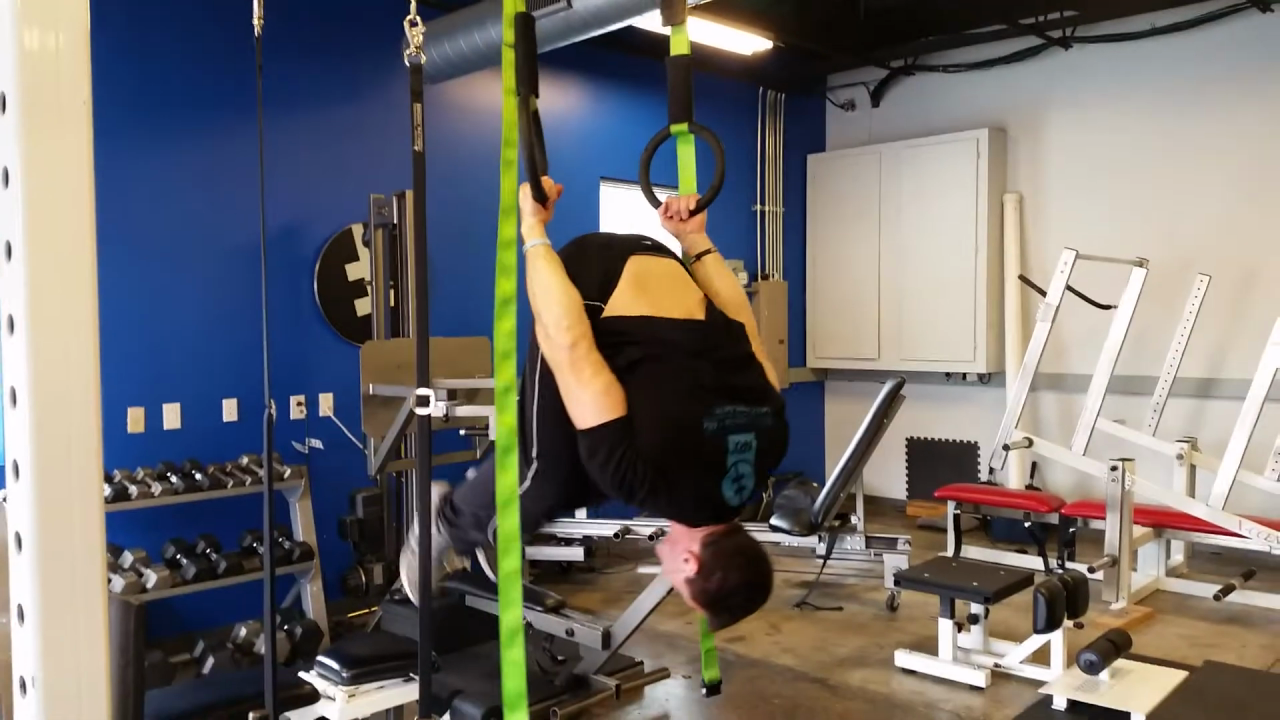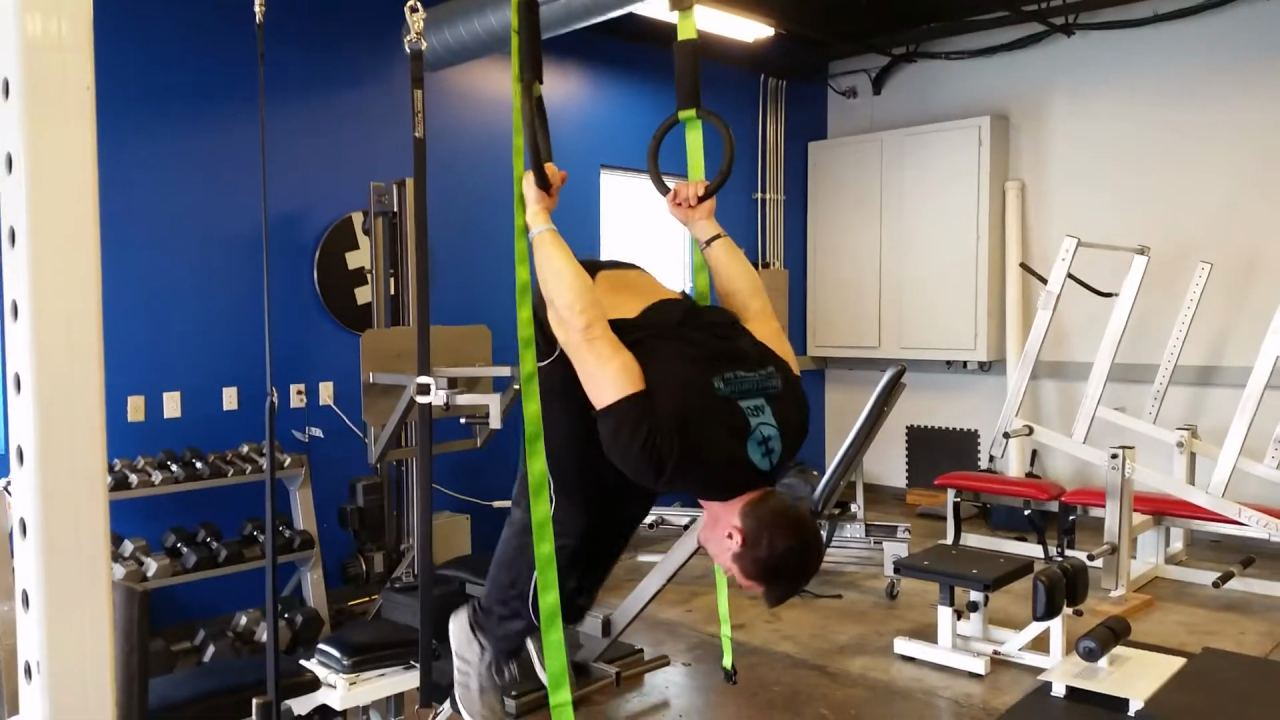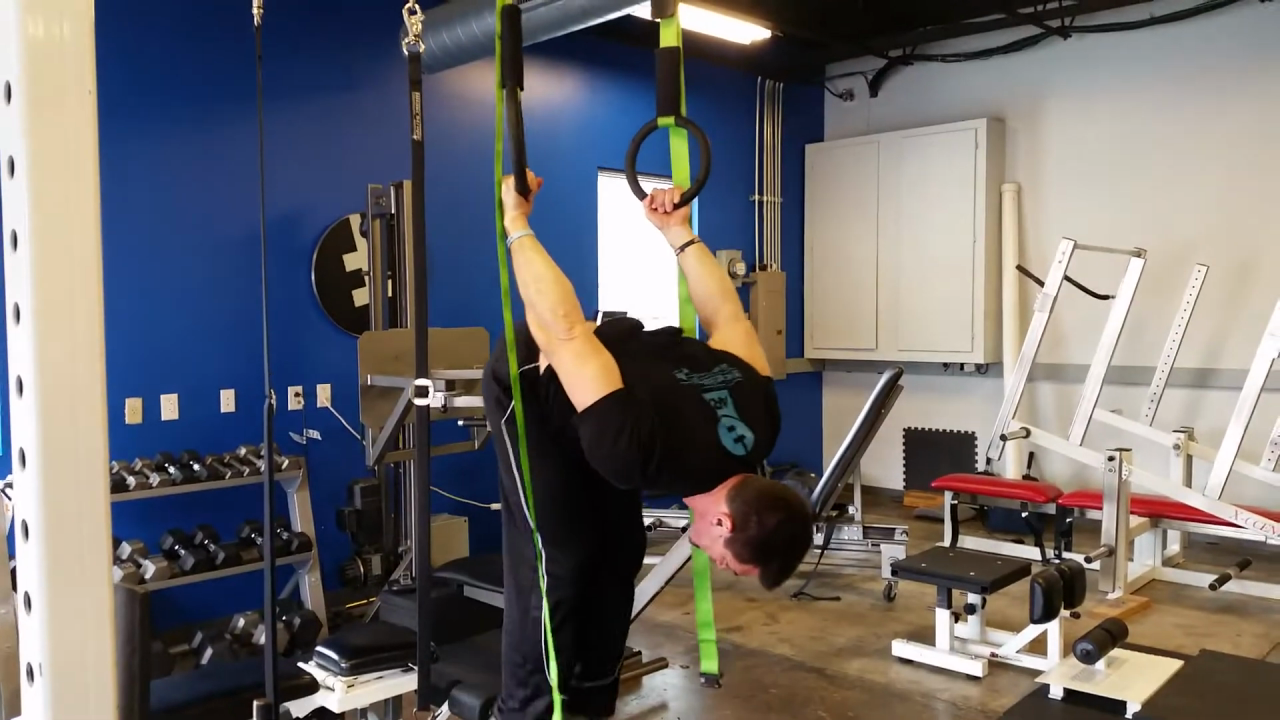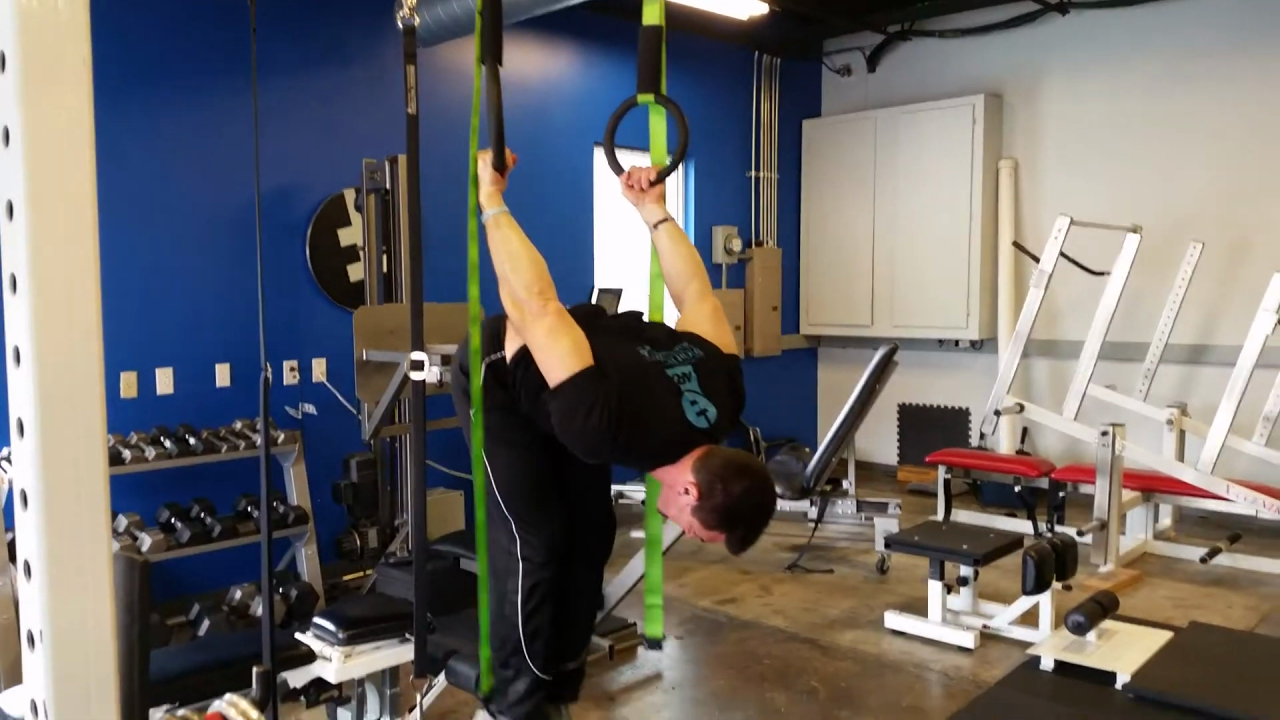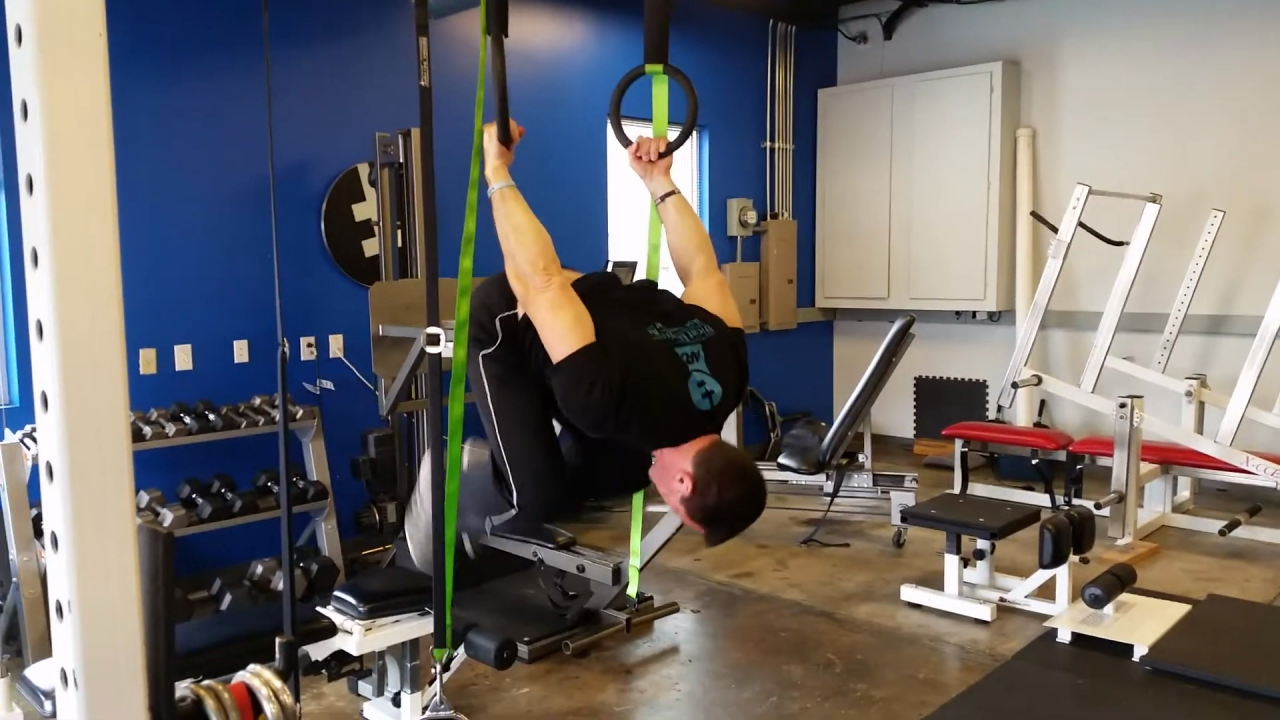
dt=0.4s
person 1, frame 1
left shoulder: (763, 446)
right shoulder: (668, 466)
left elbow: (742, 327)
right elbow: (572, 352)
left wrist: (697, 243)
right wrist: (534, 232)
right hip: (596, 288)
left knee: (590, 474)
right knee: (547, 472)
left ankle: (482, 534)
right ankle: (451, 524)
person 1, frame 2
left shoulder: (786, 422)
right shoulder: (664, 448)
left elbow: (756, 316)
right elbow: (585, 334)
left wrist: (706, 228)
right wrist: (539, 220)
left hip: (638, 305)
right hip: (570, 333)
left knee: (627, 502)
right knee: (568, 510)
right ankle: (486, 635)
person 1, frame 3
left shoulder: (756, 423)
right shoulder: (640, 446)
left elbow: (728, 320)
right elbow: (560, 333)
left wrist: (680, 234)
right wrist: (517, 225)
left hip: (593, 360)
right hip: (530, 381)
left knee: (618, 552)
right knee: (558, 560)
person 1, frame 4
left shoulder: (720, 398)
right shoulder: (606, 422)
left elbow: (698, 299)
right elbow: (532, 311)
left wrist: (655, 213)
right wrist: (492, 204)
left hip: (549, 372)
right hip: (499, 374)
left knee: (589, 534)
right knee: (532, 546)
person 1, frame 5
left shoulder: (727, 376)
right shoulder: (610, 399)
left elbow: (703, 273)
right elbow: (539, 283)
left wrist: (659, 184)
right wrist: (499, 173)
right hip: (504, 318)
left knee: (626, 469)
right knee: (539, 492)
right ankle: (460, 496)
